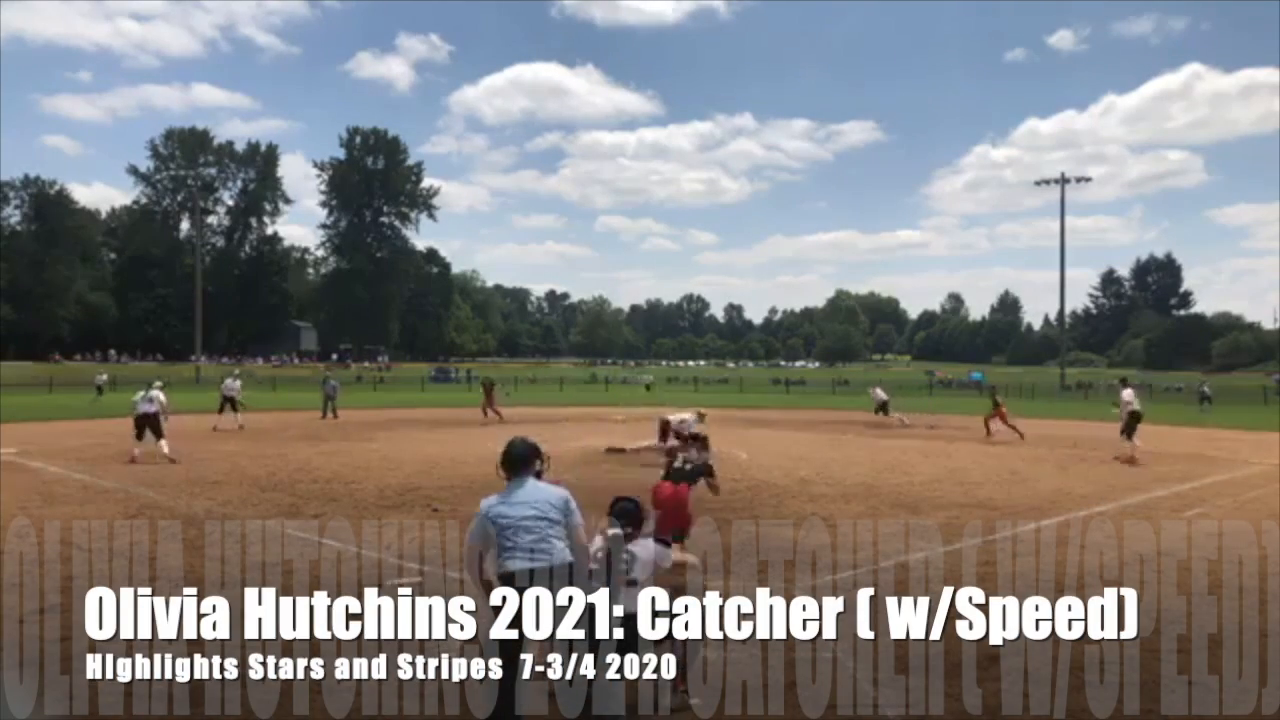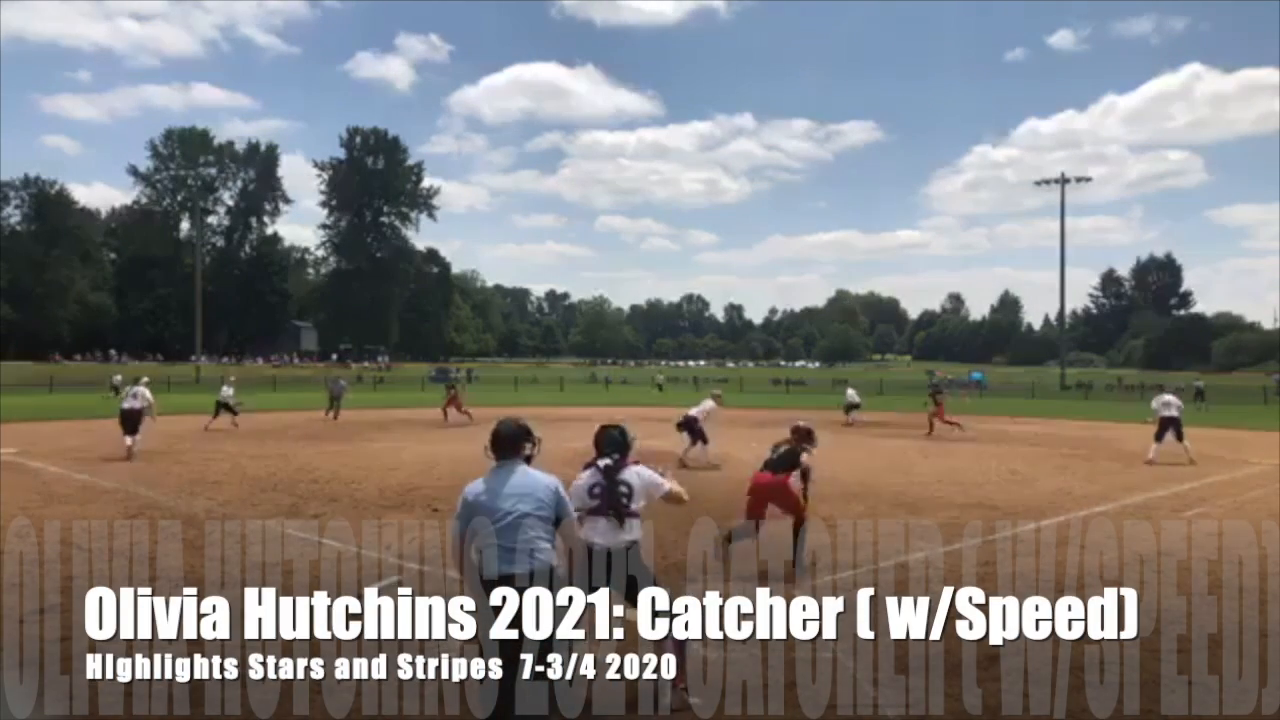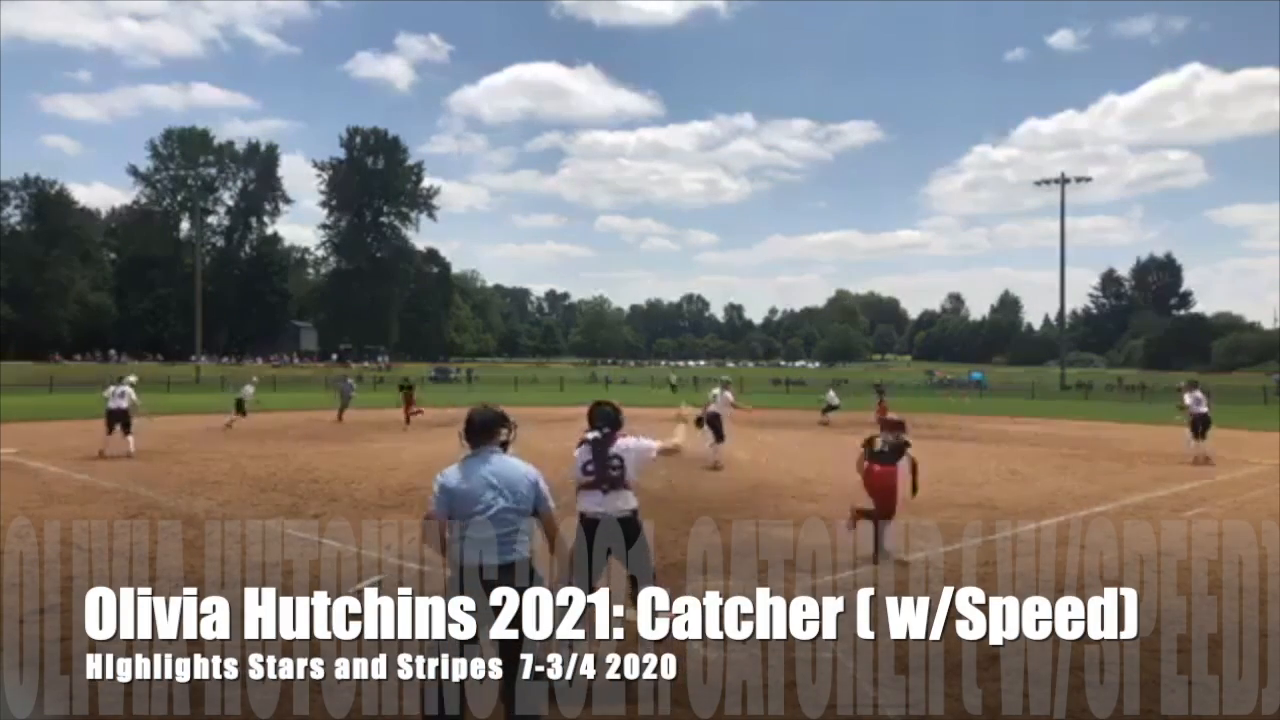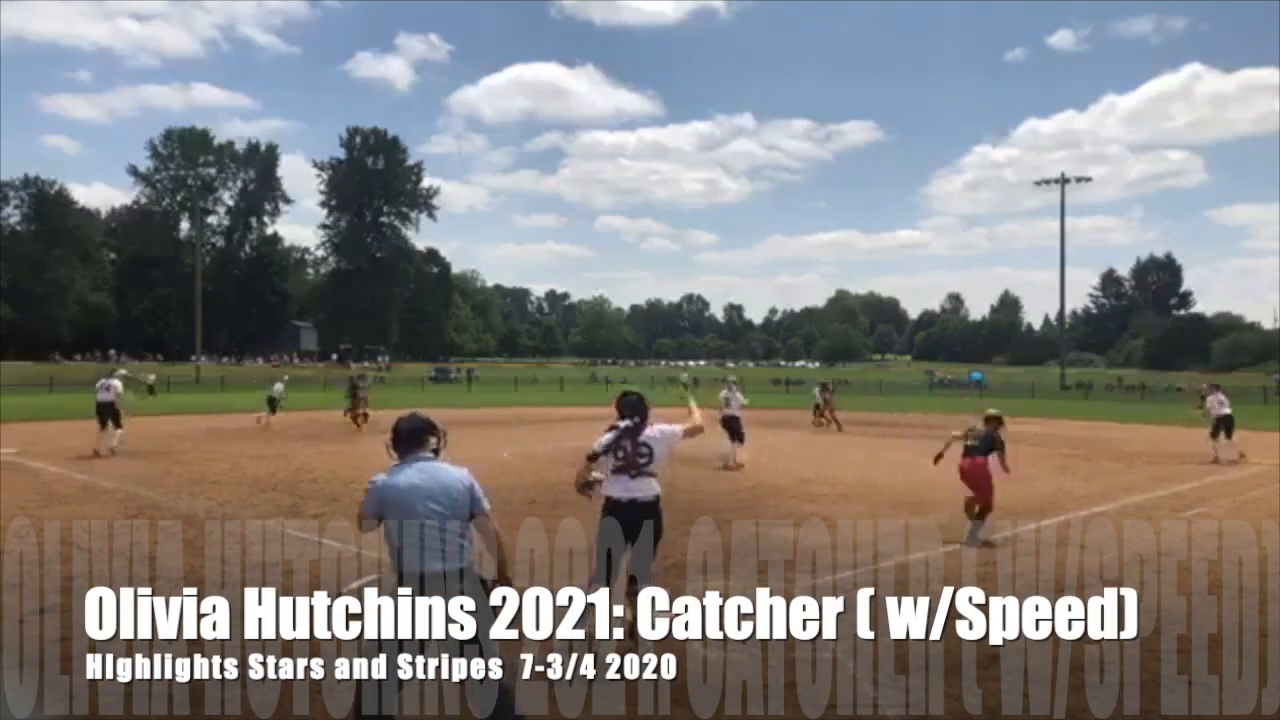
dt=0.3s
person 1, frame 1
left shoulder: (489, 505)
right shoulder: (559, 494)
left elbow: (472, 560)
right elbow: (581, 544)
left wrist: (490, 596)
left hip: (513, 584)
right hip: (561, 579)
left knee: (509, 662)
person 1, frame 2
left shoulder: (474, 491)
right shoulder: (549, 484)
left elbow: (462, 551)
right elbow: (573, 539)
left wrist: (480, 592)
left hip: (498, 584)
right hip: (544, 582)
left knee: (504, 665)
right knee: (540, 666)
person 1, frame 3
left shoulder: (449, 478)
right shoulder: (527, 472)
left elbow: (432, 537)
right elbow: (552, 530)
left hip: (468, 578)
right hip: (516, 576)
right knee: (516, 665)
person 1, frame 4
left shoulder: (384, 484)
right shoulder: (461, 477)
left elbow: (363, 526)
right elbow: (489, 530)
right wrist: (502, 574)
left hip: (412, 587)
right hip: (461, 584)
person 2, frame 1
left shoulder: (598, 543)
right shoulder: (651, 546)
right elbow: (691, 563)
left hip: (594, 631)
right hip: (628, 626)
right ankle: (679, 687)
person 2, frame 2
left shoulder: (583, 479)
right shoulder: (641, 474)
right elbow: (681, 498)
right wrist: (668, 479)
left hip: (591, 559)
right hip: (627, 559)
right ankle: (680, 680)
person 2, frame 3
left shoulder: (581, 452)
right shoulder: (632, 446)
left elbow: (579, 486)
right elbow: (676, 447)
right wrist: (681, 424)
left hip: (591, 525)
right hip: (625, 524)
left knee: (581, 588)
right knee: (643, 578)
person 2, frame 4
left shoulder: (609, 439)
right shoulder: (659, 434)
left elbow: (583, 474)
right elbow: (698, 426)
left wrist: (584, 484)
right wrist: (692, 404)
left hip: (614, 510)
right hip: (646, 510)
left knee: (604, 571)
right knee: (641, 569)
left ankle: (589, 625)
